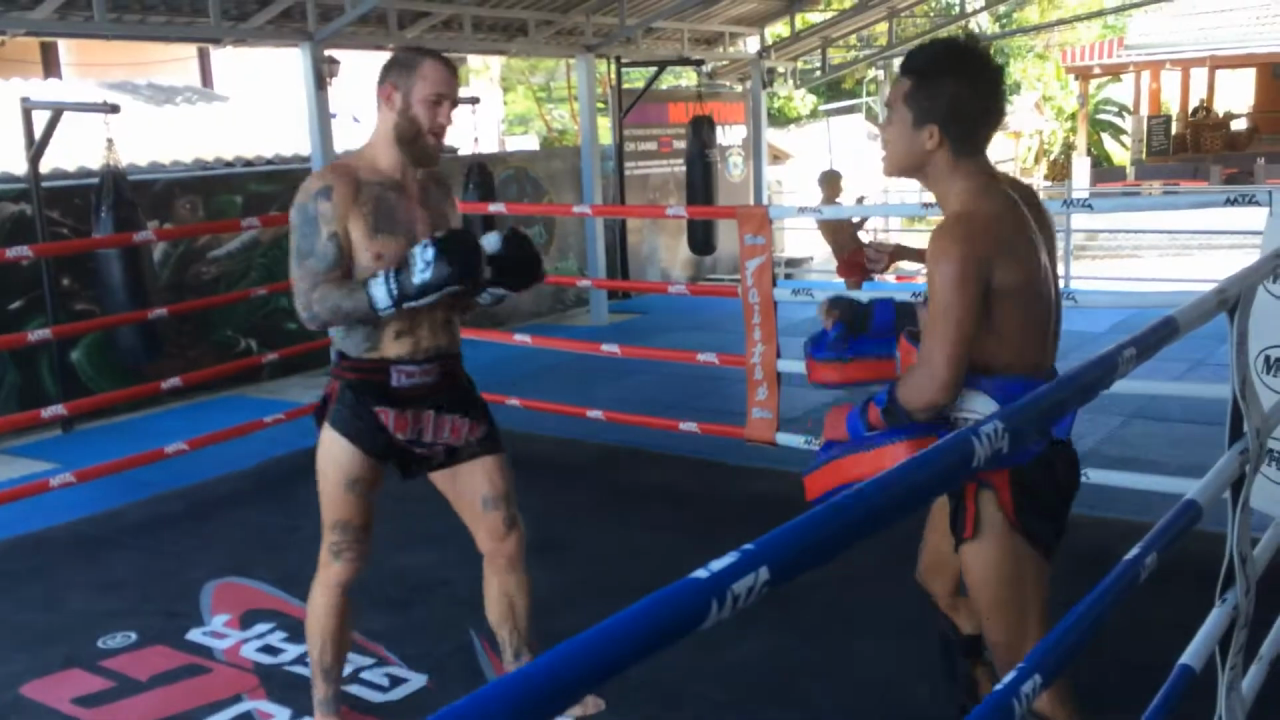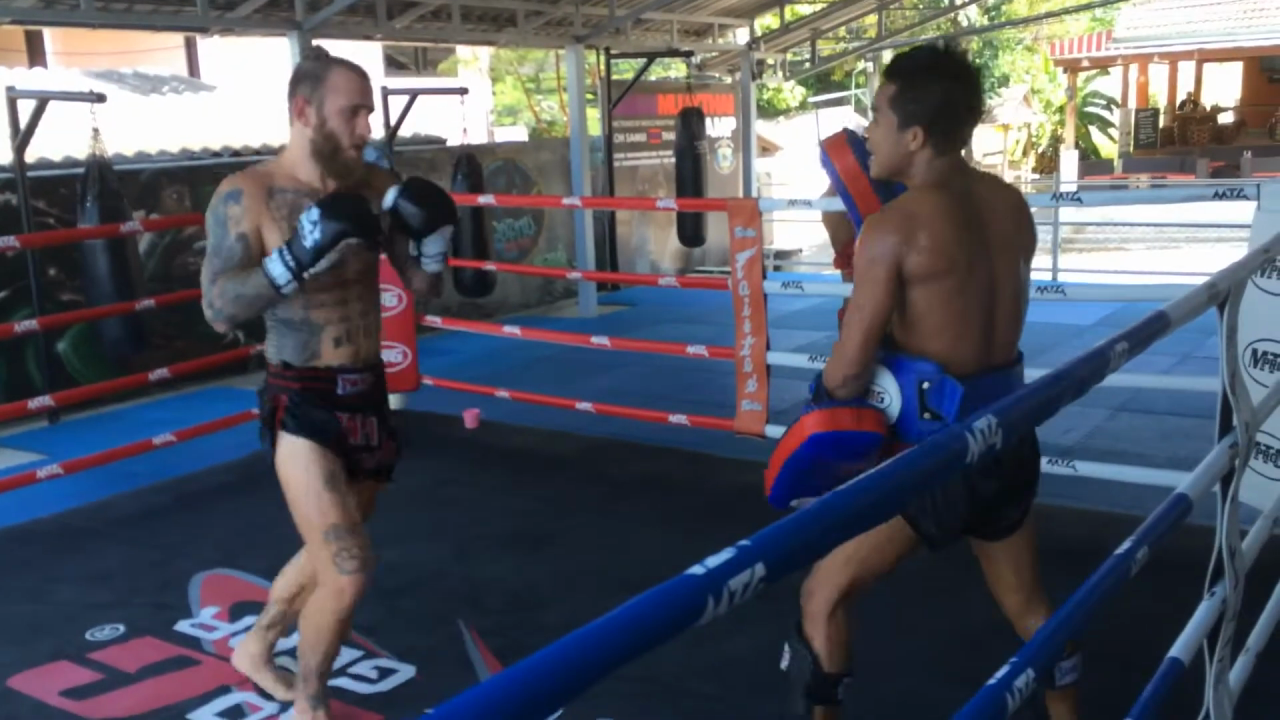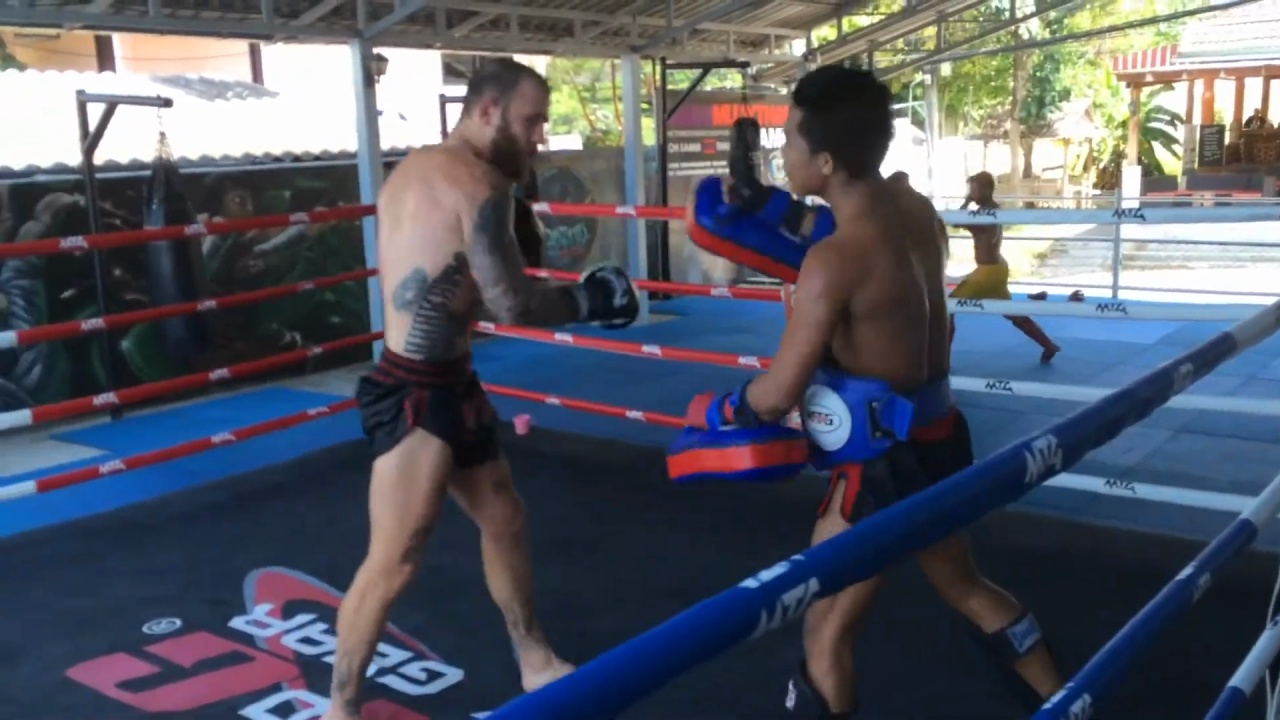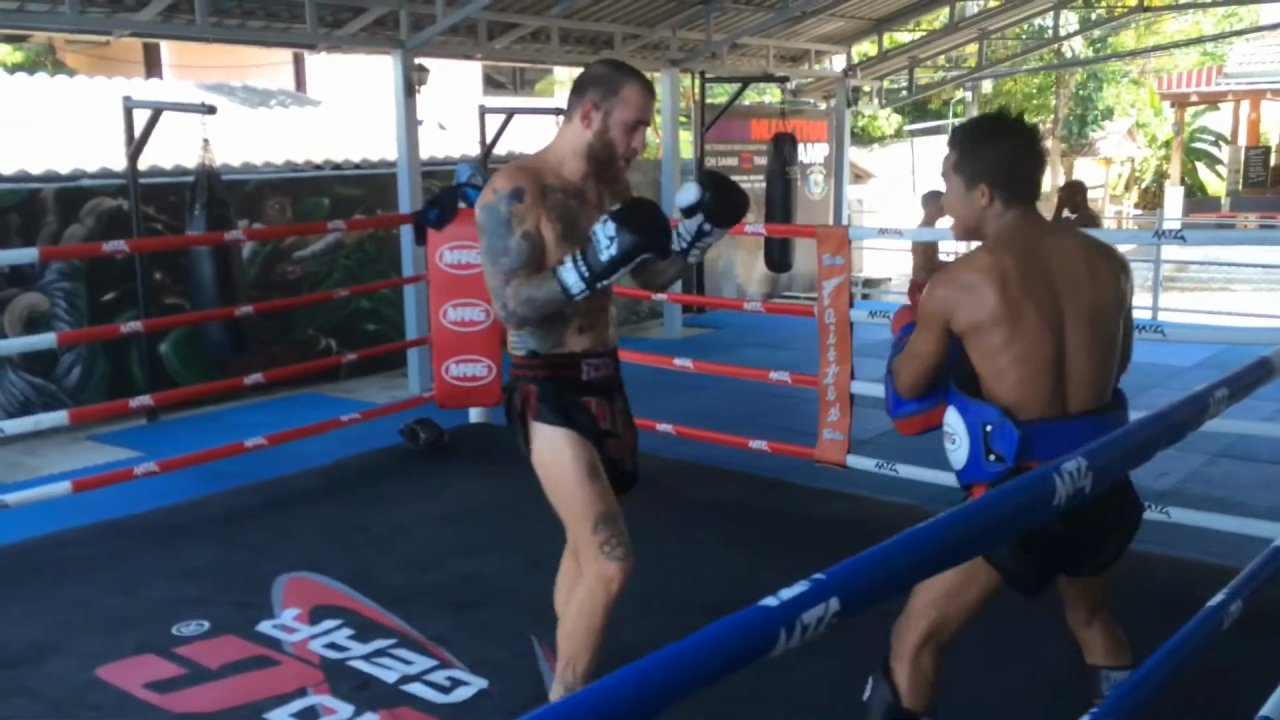
dt=0.5s
person 1, frame 1
left shoulder: (437, 186)
right shoulder: (331, 190)
right elbow: (313, 307)
left wrist: (488, 272)
right wrist: (404, 283)
left hip: (444, 388)
right hip: (364, 400)
left knee: (504, 542)
right knee: (340, 567)
person 1, frame 2
left shoulder: (373, 185)
right shoulder: (245, 196)
left elbow: (429, 287)
right elbow: (220, 308)
left wrist: (425, 231)
right wrist: (299, 255)
left hip: (366, 397)
right hip: (302, 405)
left knee: (325, 557)
right knee: (347, 575)
left ankle: (255, 647)
person 1, frame 3
left shoulder: (421, 171)
right shoulder: (477, 179)
right elbow: (510, 302)
left wrist: (479, 261)
right wrist: (591, 300)
left hip: (447, 380)
right hip: (419, 392)
left knee: (505, 521)
right knee: (392, 565)
left ankle: (535, 661)
person 1, frame 4
left shoulder: (603, 188)
right shoulder: (514, 190)
left elbow: (655, 272)
right elbow: (509, 307)
left wrist: (693, 222)
right wrist: (597, 262)
left hip: (602, 380)
right hip: (544, 393)
left knee: (596, 551)
right knee: (606, 559)
left ankle: (572, 677)
person 2, frame 1
left shoulder: (964, 234)
right shoulder: (1012, 201)
left elbow: (929, 389)
left wrist: (862, 419)
left hip: (1005, 465)
right hip: (990, 449)
left knee: (1022, 660)
right knee: (939, 581)
person 2, frame 2
left shoulder: (893, 226)
right shoulder: (1011, 204)
left elbow: (850, 365)
left wrist: (817, 414)
right hip: (1006, 440)
left knee: (822, 596)
right knee: (1024, 602)
person 2, frame 3
left shoulder: (834, 261)
right shoulder: (916, 210)
left elbow: (779, 392)
left wrist: (726, 412)
left hip: (880, 465)
right hip: (938, 442)
left knee: (825, 631)
right knee: (965, 586)
person 2, frame 4
left shoulder: (959, 285)
right shoulder: (1105, 261)
left elbow: (909, 389)
left wrist: (913, 328)
right hip: (1101, 483)
left knee: (914, 640)
right knee: (1090, 612)
